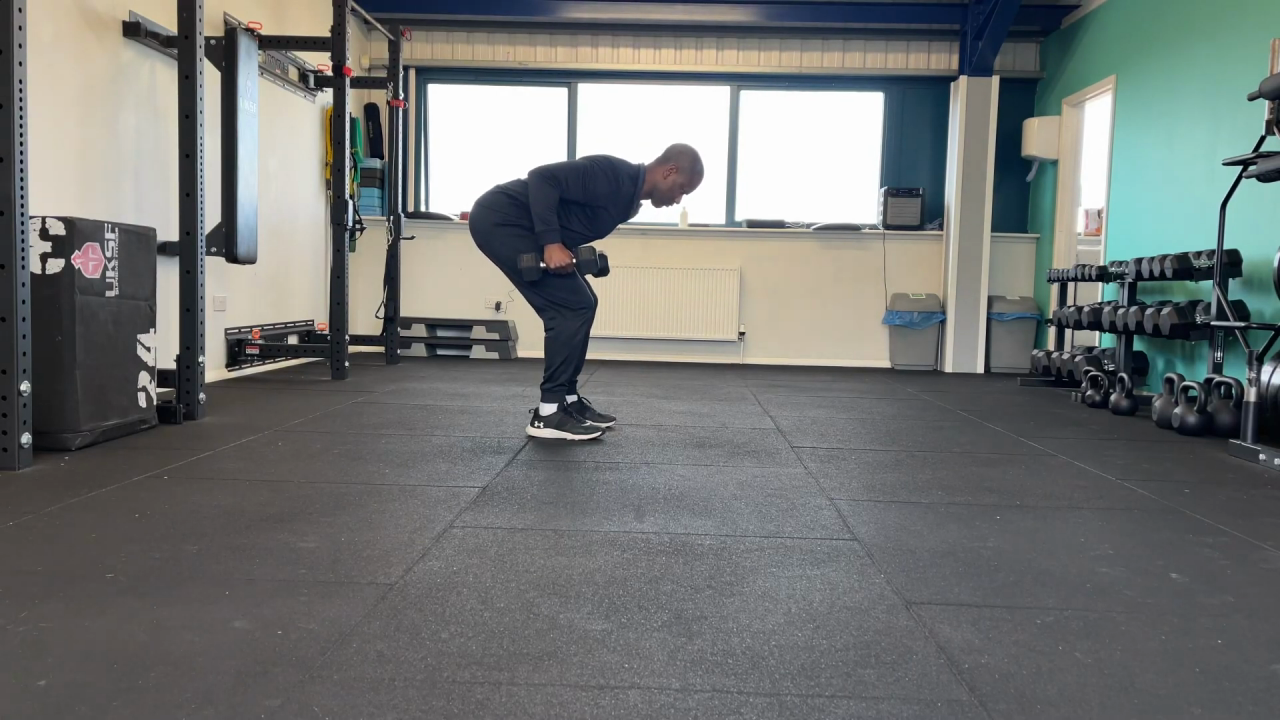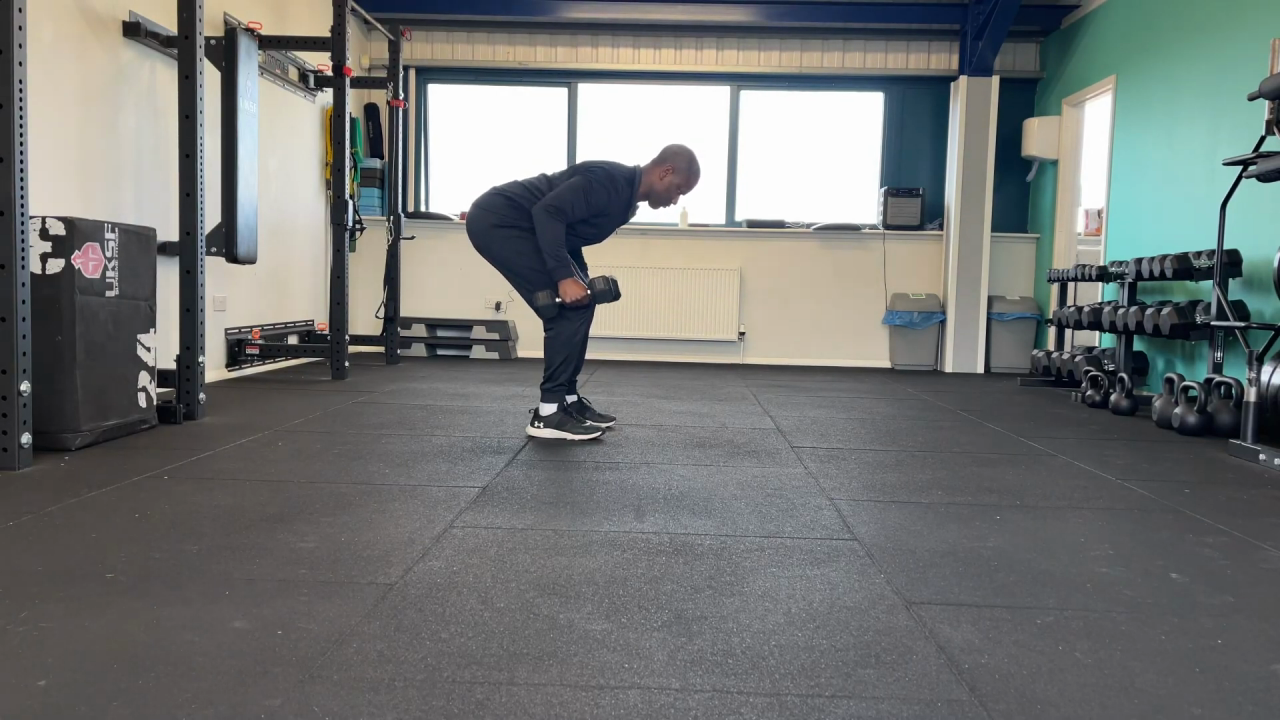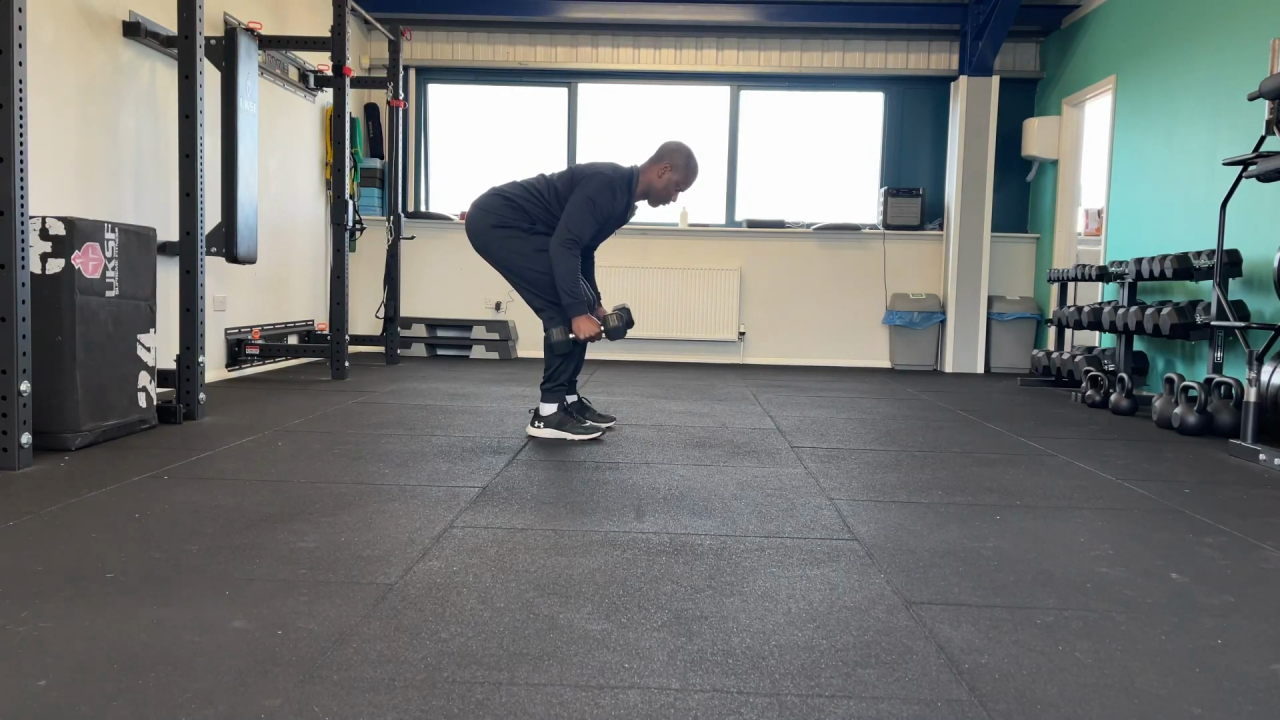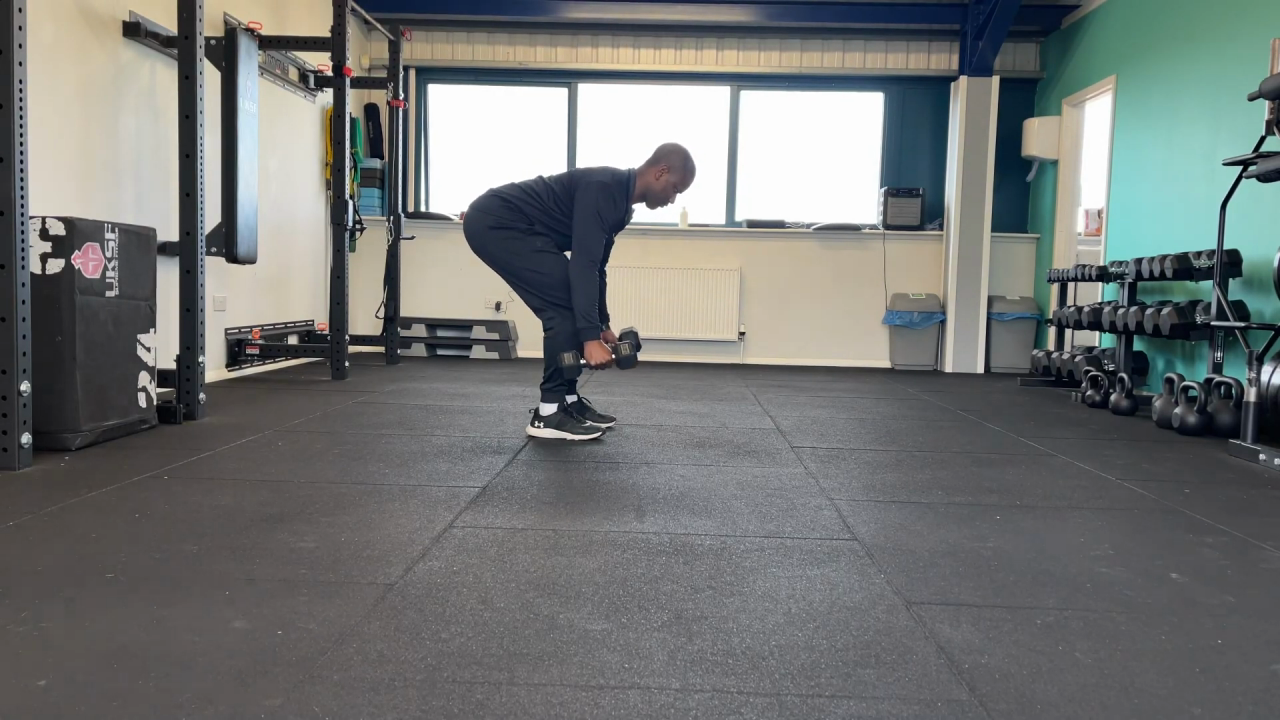
dt=0.5s
person 1, frame 1
left shoulder: (629, 197)
right shoulder: (613, 176)
right elbow: (542, 177)
left wrist: (571, 253)
right wrist: (551, 242)
left hip: (515, 224)
right hip: (500, 219)
left knee: (580, 305)
right knee: (572, 307)
left ankle: (567, 400)
right ankle: (549, 414)
person 1, frame 2
left shoulder: (625, 197)
right shoulder: (611, 181)
left elbow: (571, 226)
right elbow: (547, 211)
left wrist: (580, 278)
right wrist: (565, 277)
left hip: (510, 224)
right hip: (496, 220)
left knee: (578, 303)
right knee: (568, 308)
left ankle: (567, 400)
right ankle: (548, 414)
person 1, frame 3
left shoulder: (622, 196)
right shoulder: (608, 185)
left elbow: (581, 246)
right elbow: (564, 244)
left wrist: (593, 303)
right wrist: (578, 312)
left hip: (508, 224)
right hip: (497, 222)
left knee: (578, 306)
right knee: (566, 311)
left ankle: (567, 400)
right ankle: (549, 413)
person 1, frame 4
left shoulder: (620, 201)
right shoulder: (604, 189)
left elbow: (596, 267)
right elbow: (583, 264)
left wrist: (601, 325)
right wrist: (591, 337)
left hip: (504, 225)
right hip: (494, 223)
left knee: (573, 306)
right knee: (566, 306)
left ankle: (567, 401)
right ankle: (549, 413)
